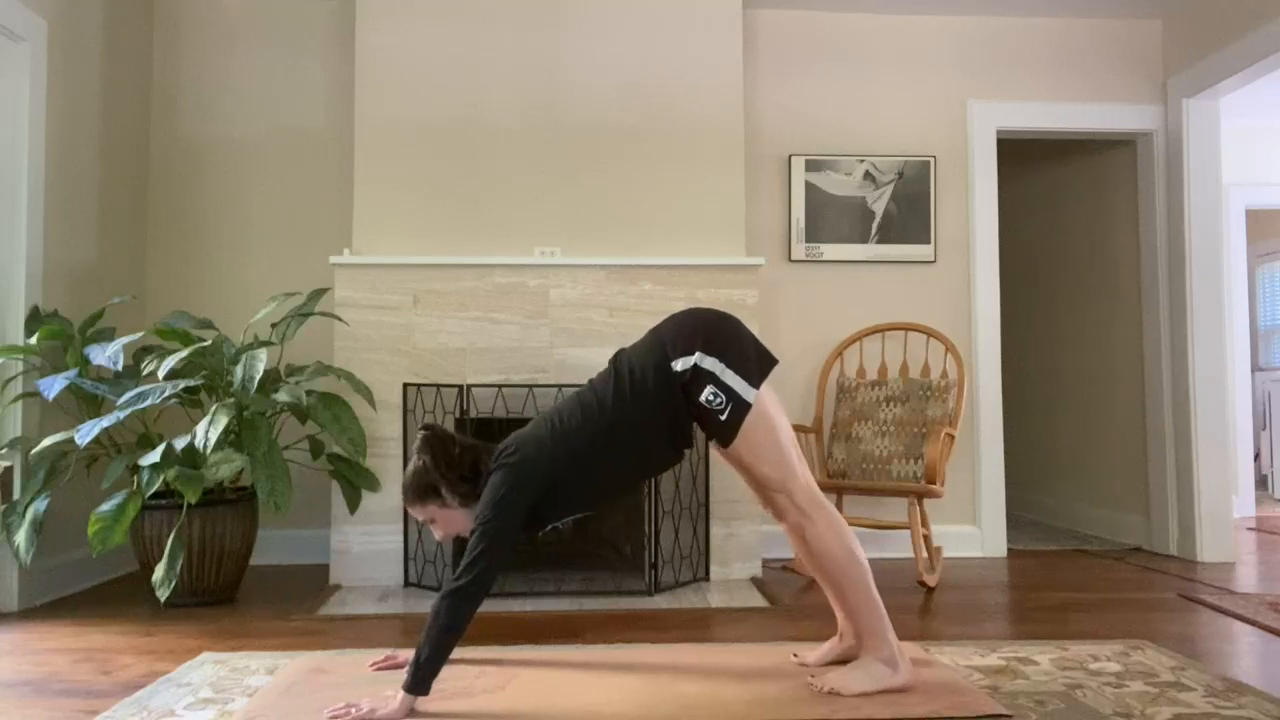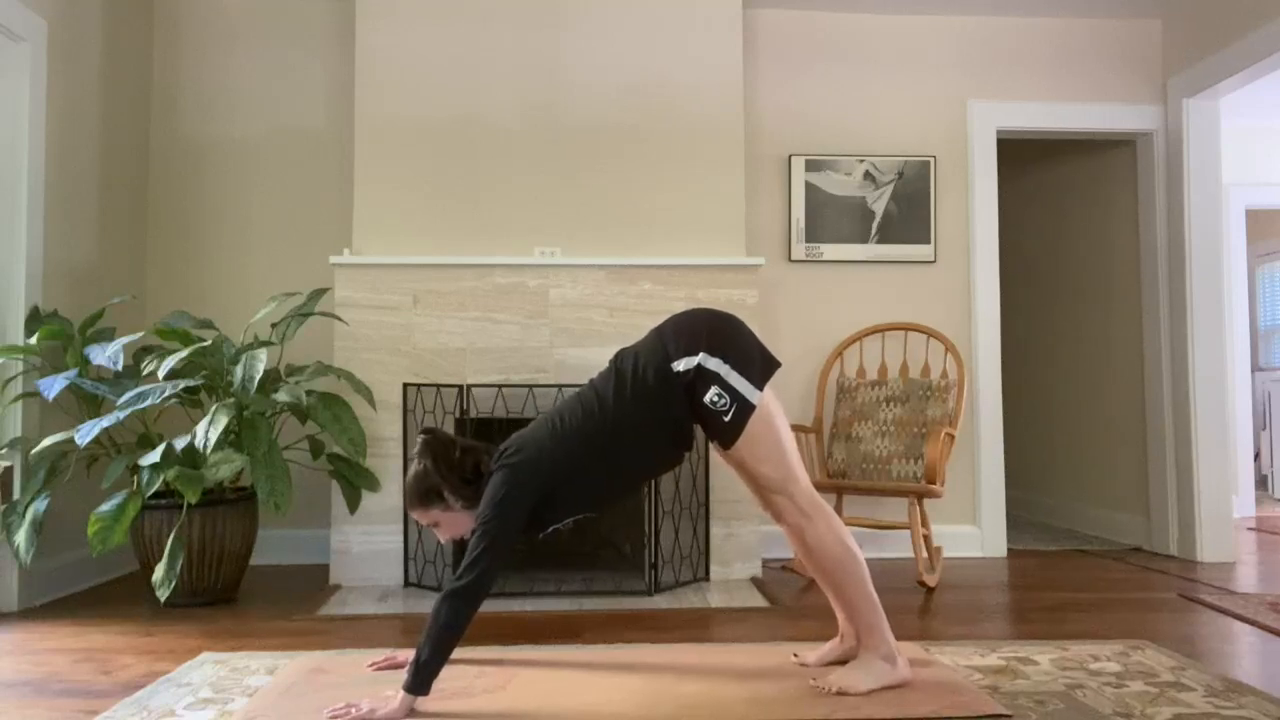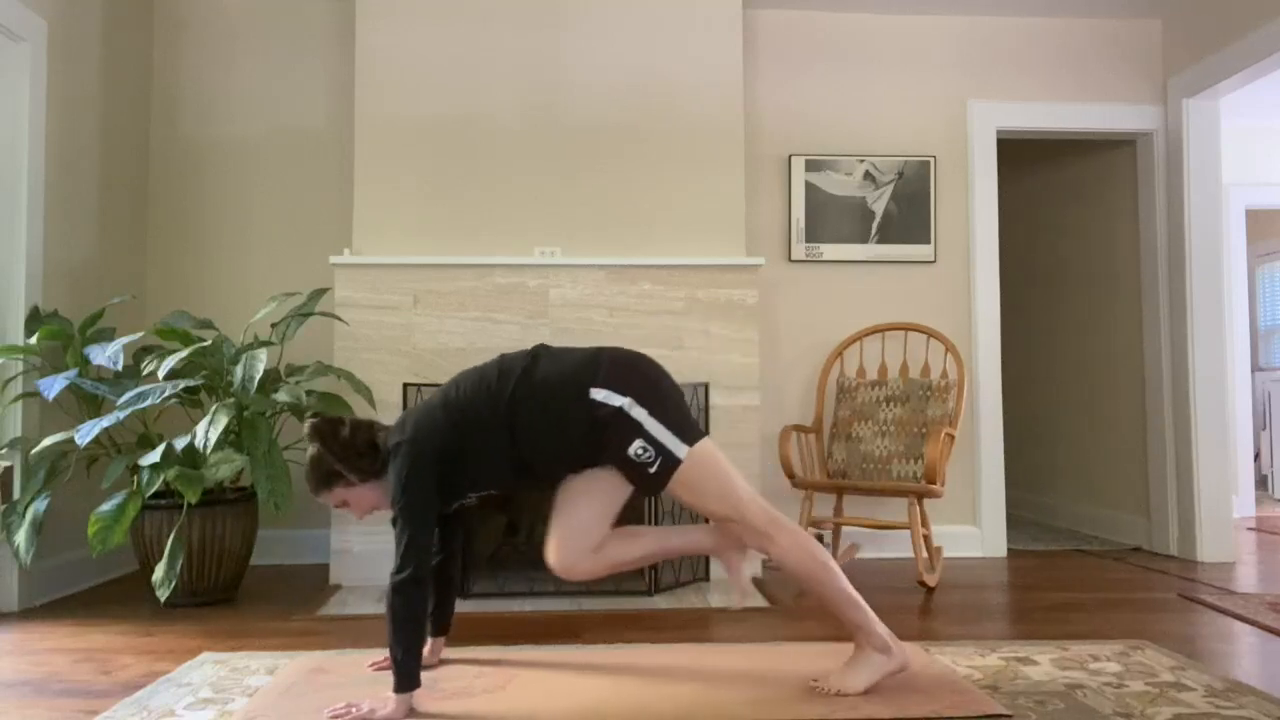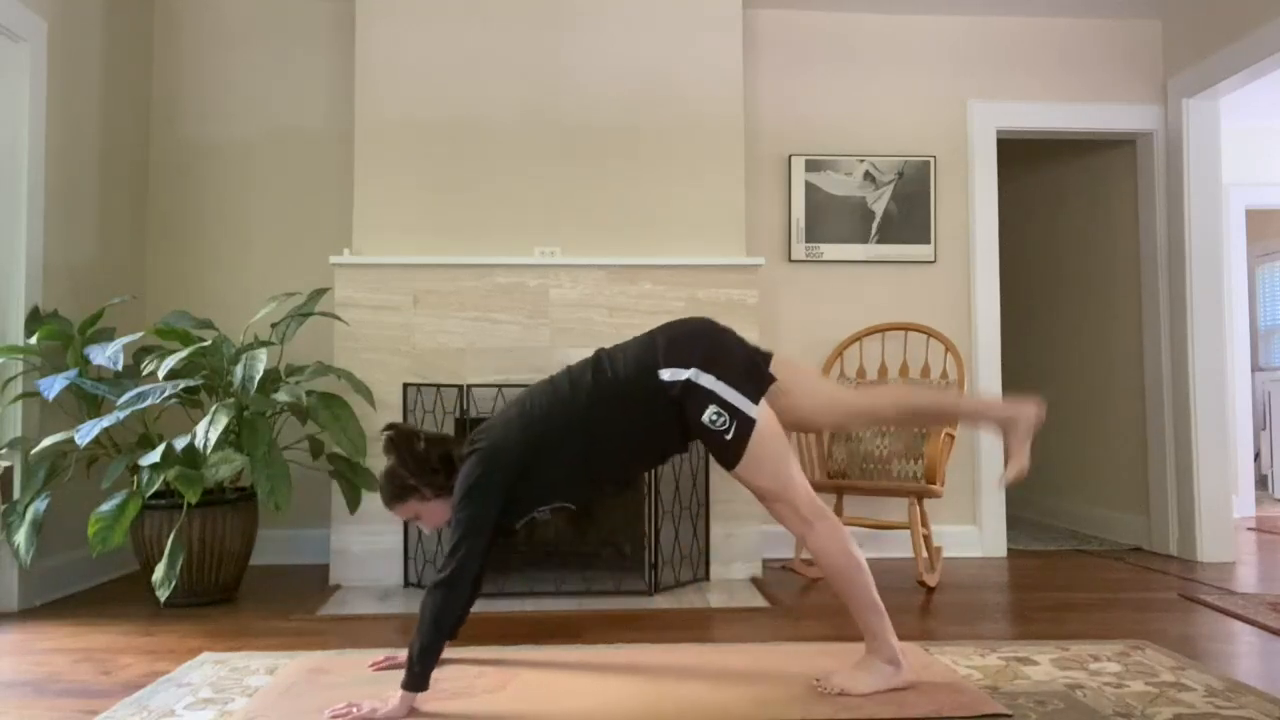
dt=1s
person 1, frame 1
left shoulder: (510, 478)
right shoulder: (505, 475)
left elbow: (466, 586)
right elbow: (470, 584)
right wrist: (428, 652)
left hip: (696, 357)
right hip: (689, 364)
left knee: (796, 499)
right knee: (784, 502)
left ankle: (884, 655)
right ankle: (852, 635)
person 1, frame 2
left shoulder: (513, 480)
right shoulder: (508, 476)
left elbow: (468, 585)
right elbow: (472, 583)
right wrist: (430, 649)
left hip: (698, 359)
right hip: (689, 364)
left knee: (795, 501)
right knee: (782, 505)
left ankle: (882, 653)
right ankle: (852, 635)
person 1, frame 3
left shoulder: (408, 457)
right shoulder: (423, 453)
left elbow: (410, 572)
right elbow: (443, 545)
right wrist: (433, 642)
left hip: (610, 397)
right hip: (598, 411)
left knee: (748, 518)
right knee: (569, 558)
left ankle: (878, 645)
right ankle: (712, 539)
person 1, frame 4
left shoulder: (482, 471)
right shoulder: (485, 466)
left elbow: (452, 577)
right elbow: (473, 563)
right wrist: (428, 647)
left hip: (687, 371)
right hip: (684, 368)
left knee: (802, 509)
right knee: (852, 406)
left ankle: (886, 657)
right ankle: (1007, 413)
